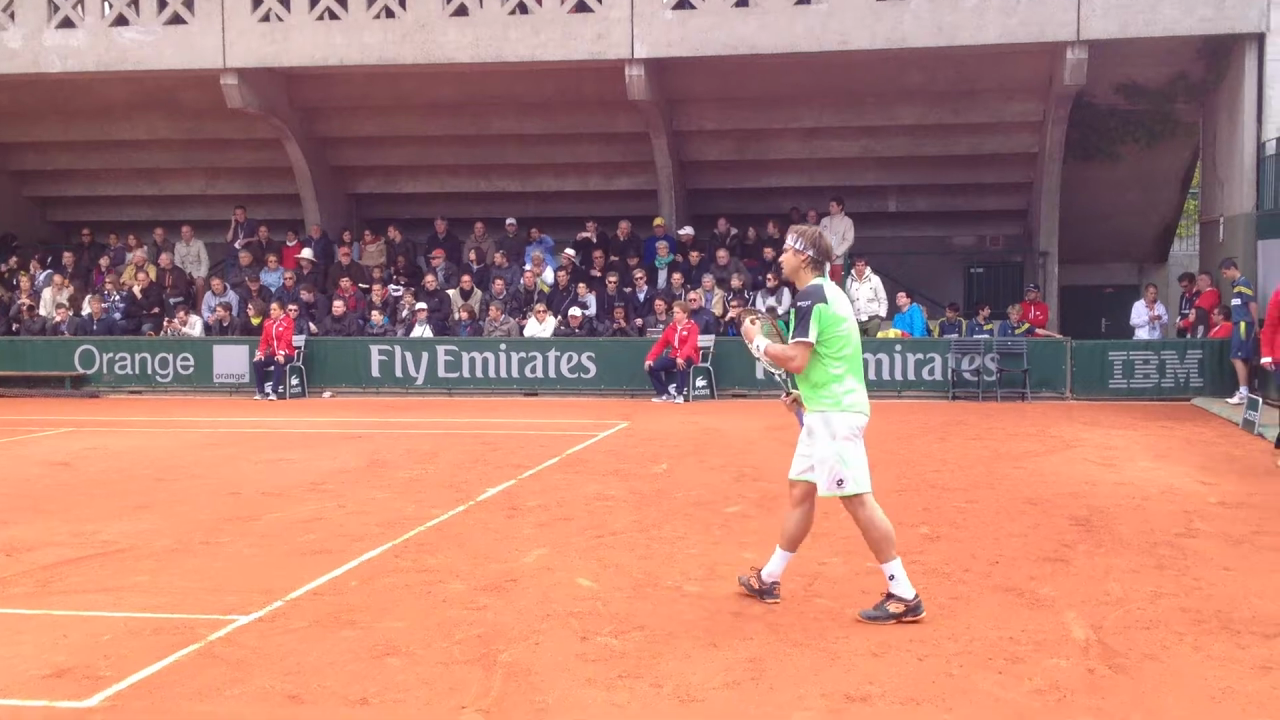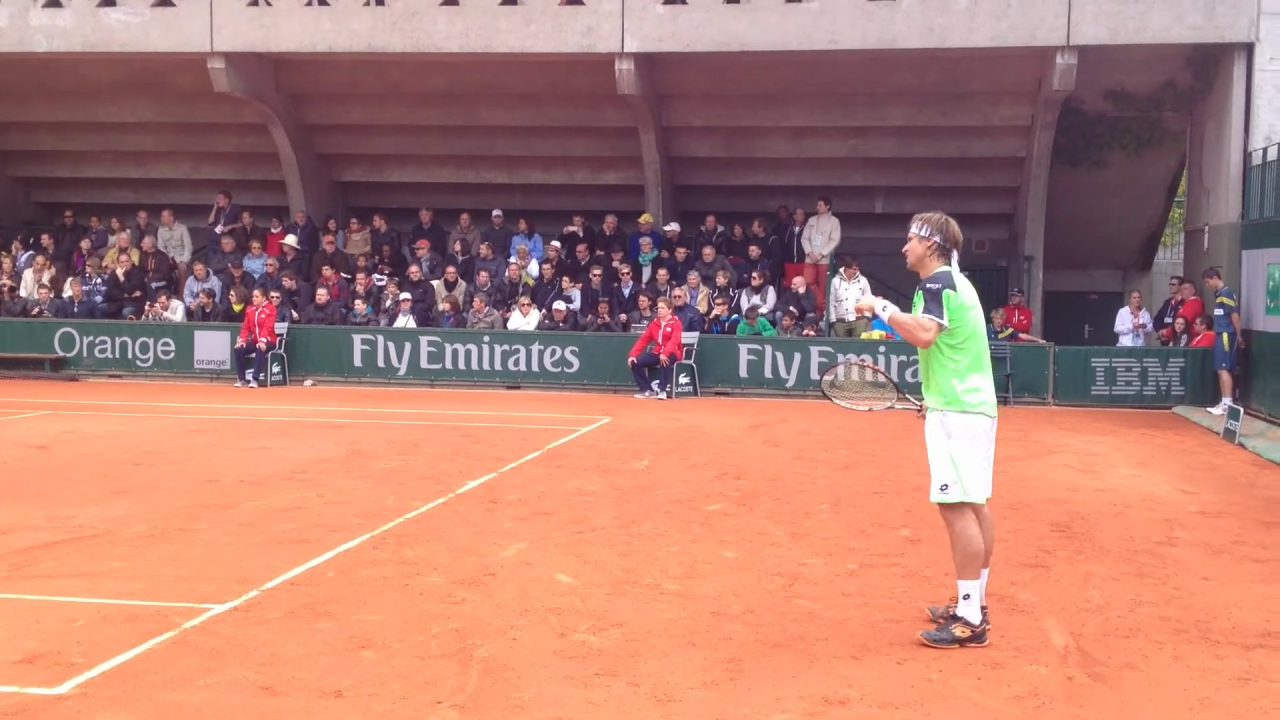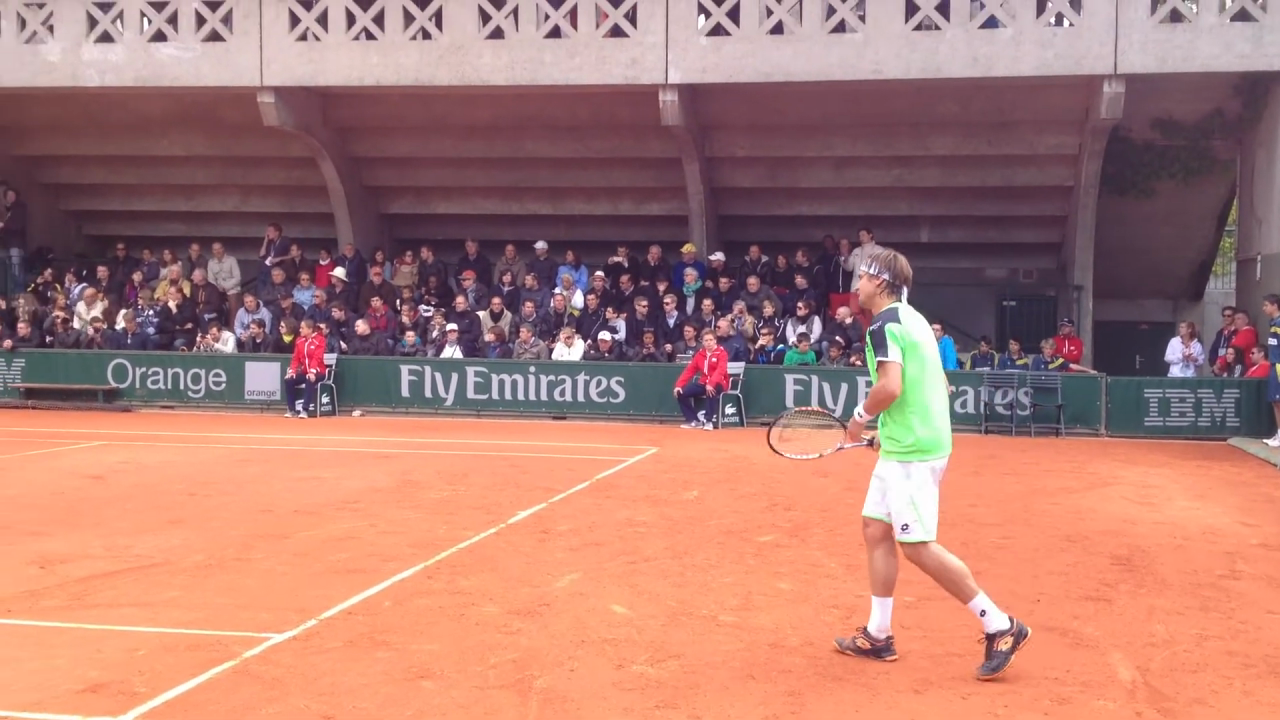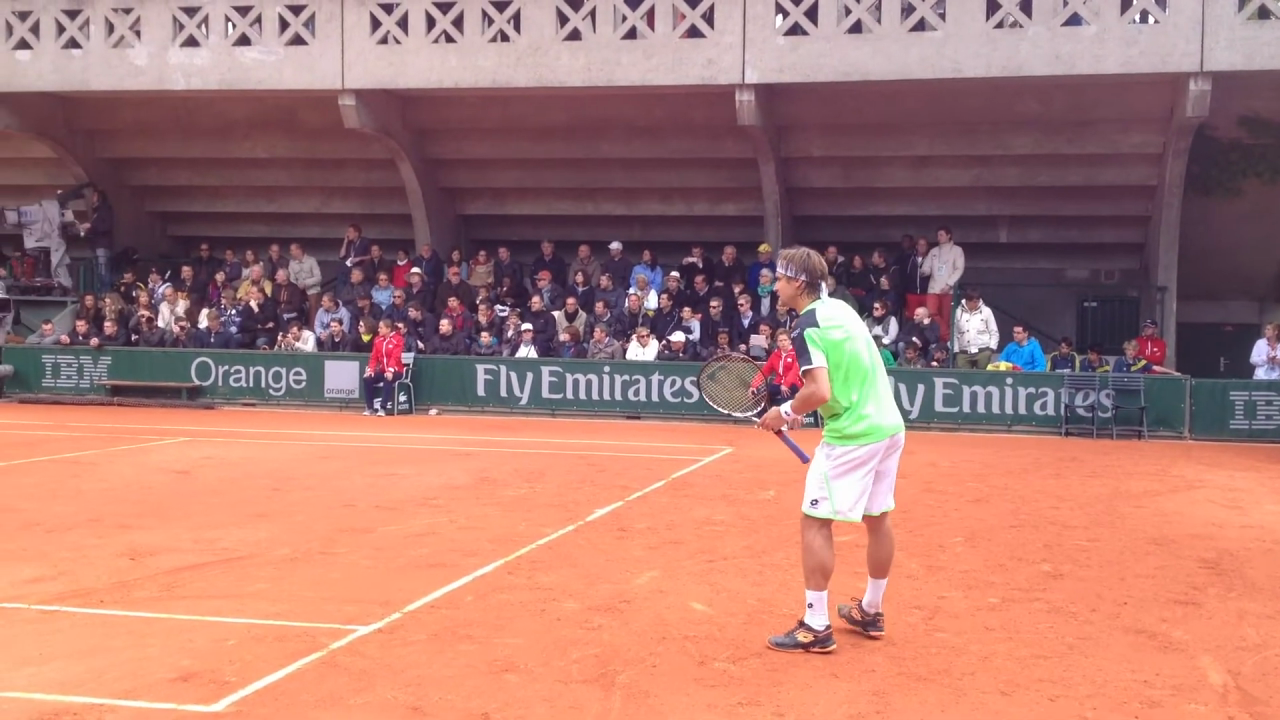
dt=1s
person 1, frame 1
left shoulder: (809, 297)
right shoulder: (827, 292)
left elbow: (795, 359)
left wrist: (758, 342)
right wrist: (804, 393)
left hip: (835, 412)
right hip: (828, 410)
left knee: (856, 500)
right knee: (801, 492)
left ankle: (903, 595)
right ankle: (769, 578)
person 1, frame 2
left shoulder: (939, 282)
right shoulder: (952, 282)
left elbow: (923, 335)
left wrist: (881, 307)
right wrist: (934, 400)
left hip: (957, 412)
right hip: (970, 408)
left knee: (957, 509)
right knee: (973, 508)
left ankle: (970, 620)
right ankle: (972, 604)
person 1, frame 3
left shoulder: (884, 323)
right shoulder: (912, 319)
left elbow: (890, 388)
right elbow: (940, 385)
left wrist: (861, 416)
left hip: (911, 452)
right hip: (911, 446)
left knee: (922, 549)
right knee: (875, 530)
left ankle: (1000, 627)
right ankle: (879, 632)
person 1, frame 4
left shoulder: (806, 327)
right shoulder: (840, 309)
left elbow: (819, 393)
left wrist: (785, 413)
right wrist: (799, 404)
left hip: (852, 437)
right hip: (888, 428)
left knee: (815, 523)
right knee: (876, 518)
left ankle: (815, 626)
right ankle: (870, 609)
